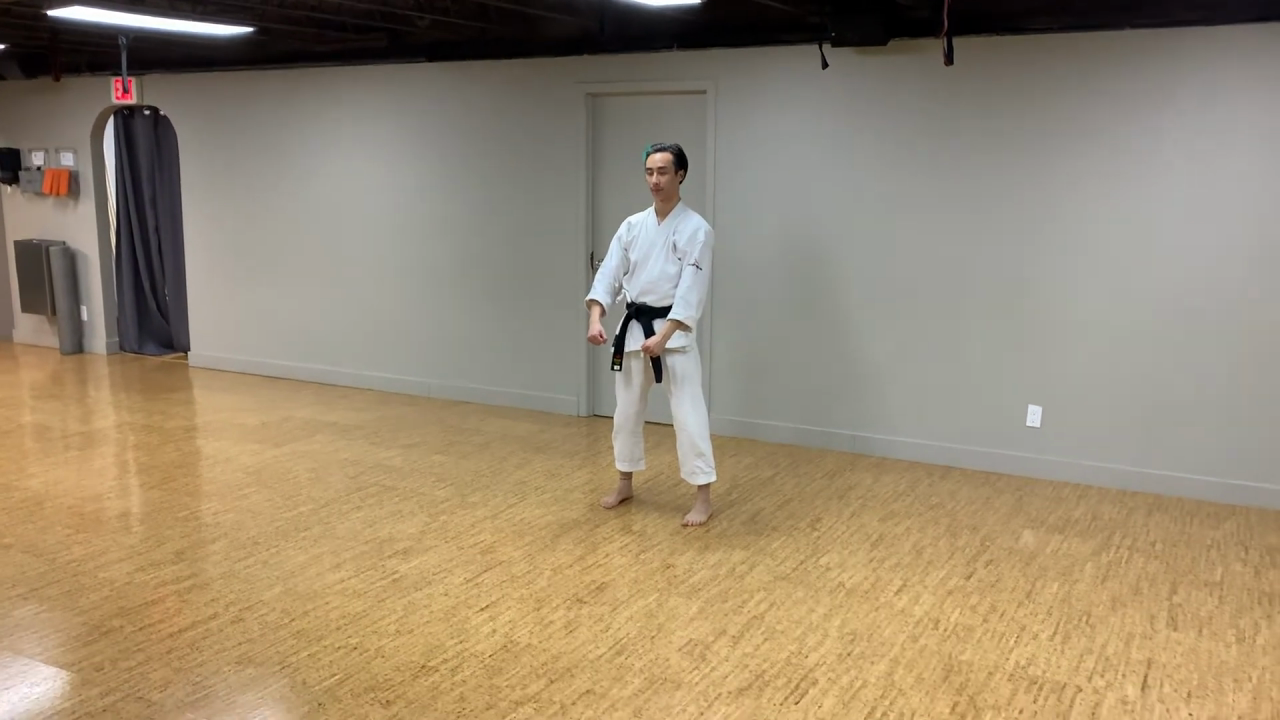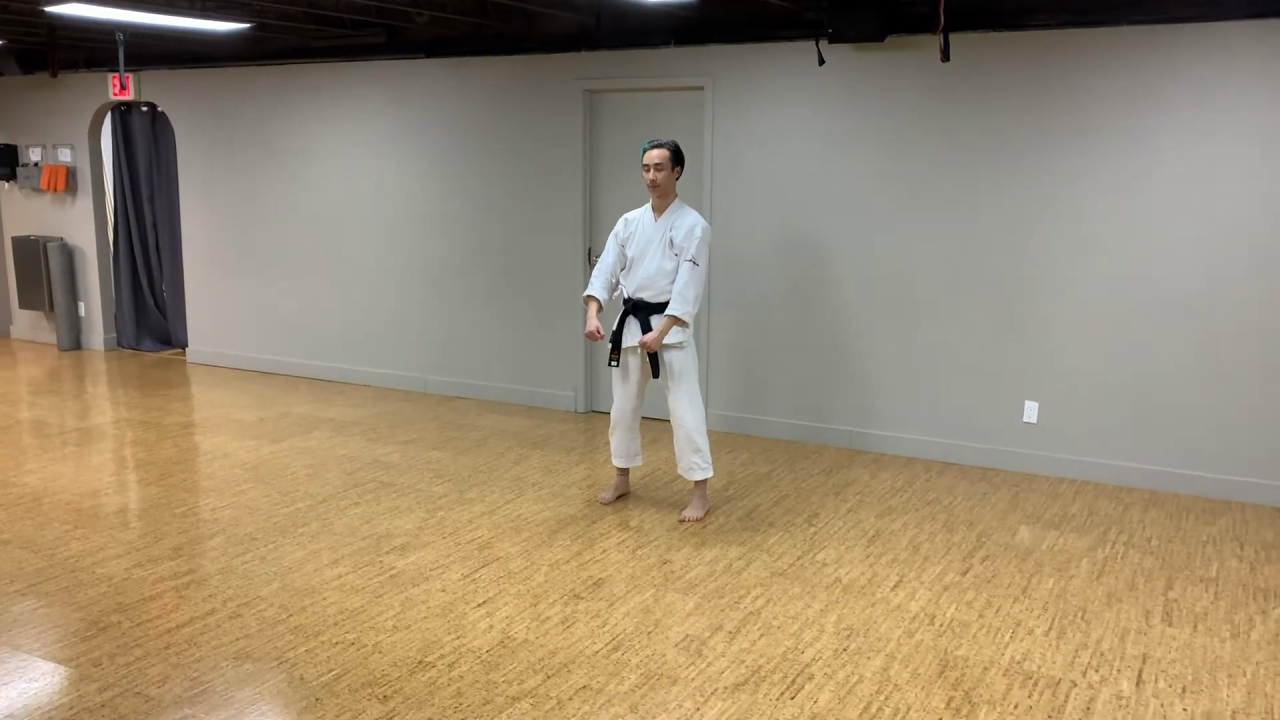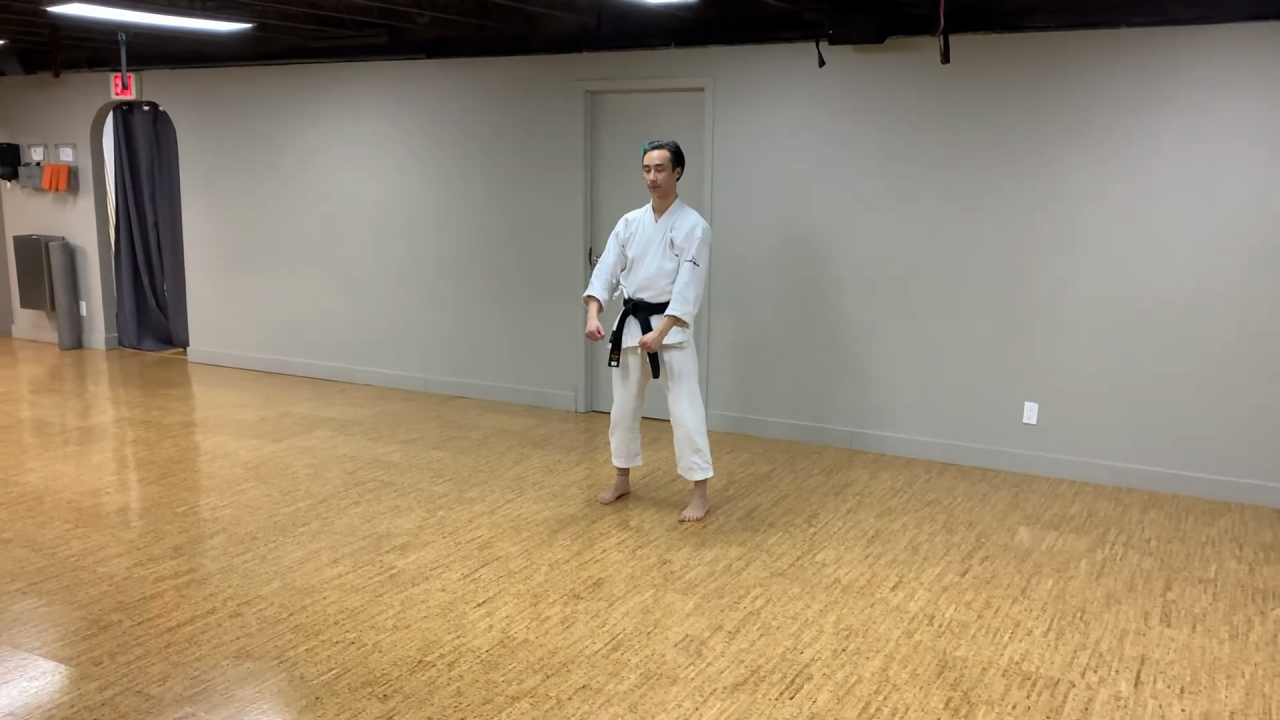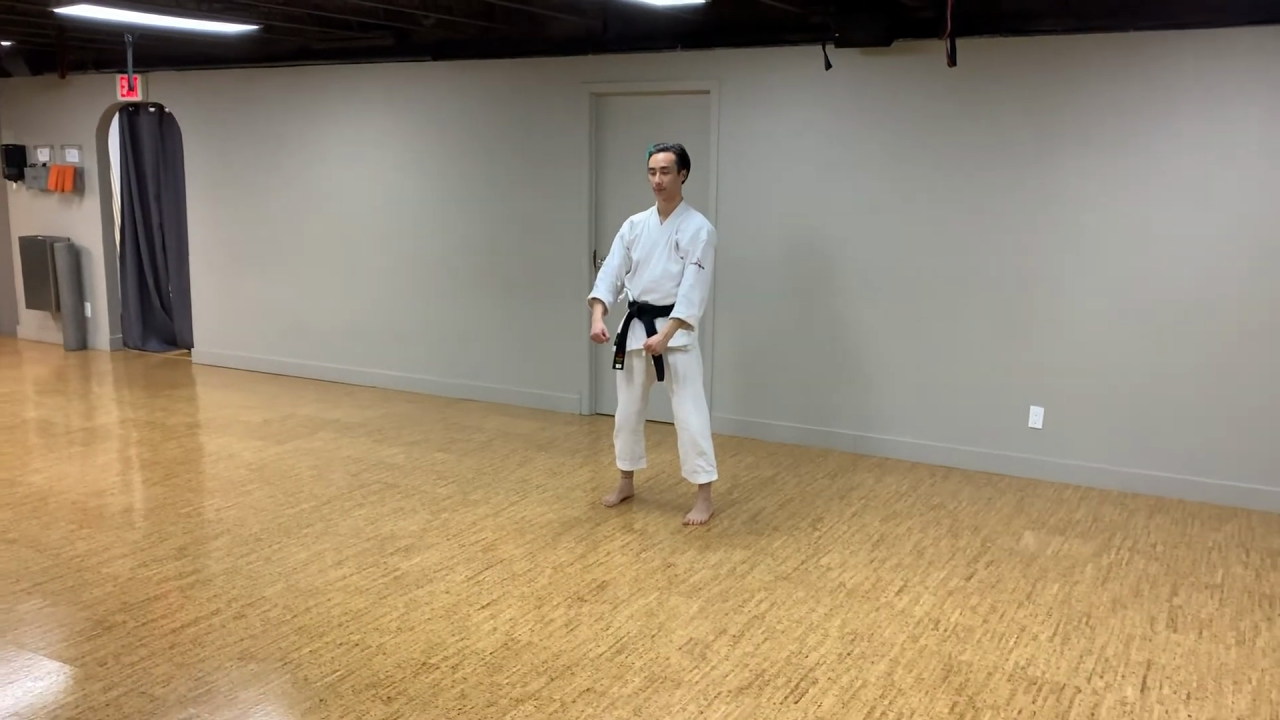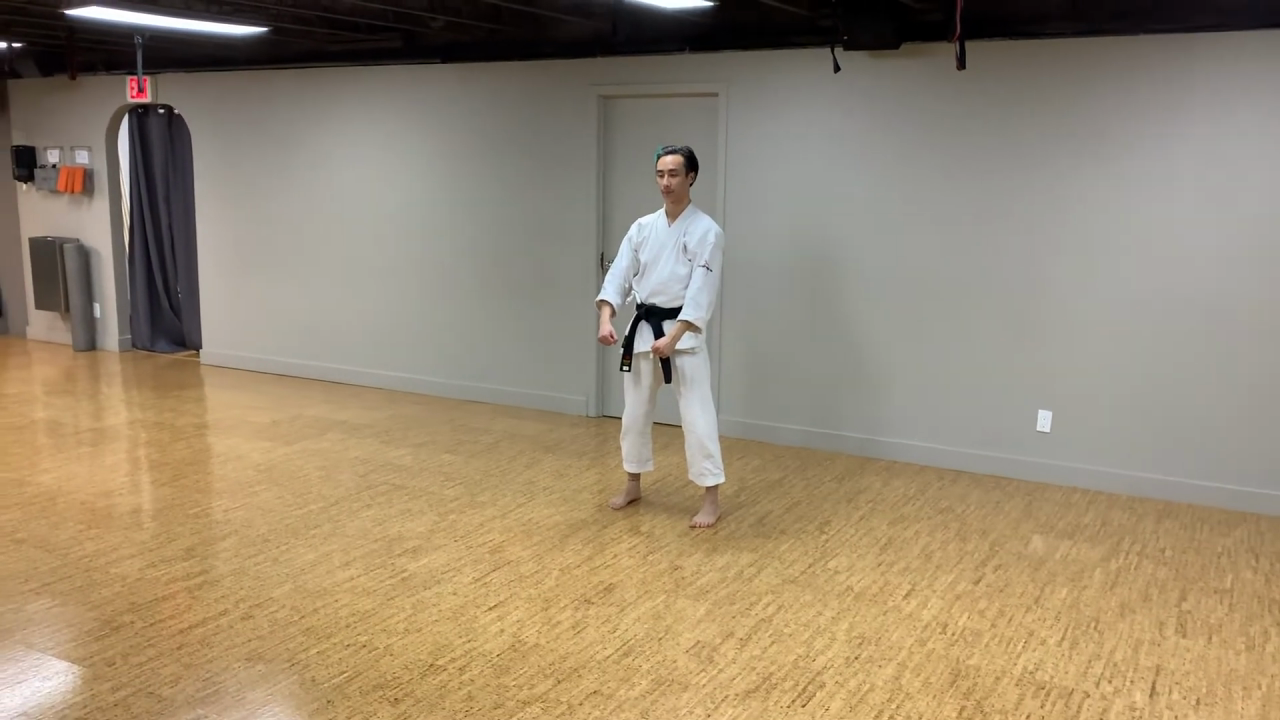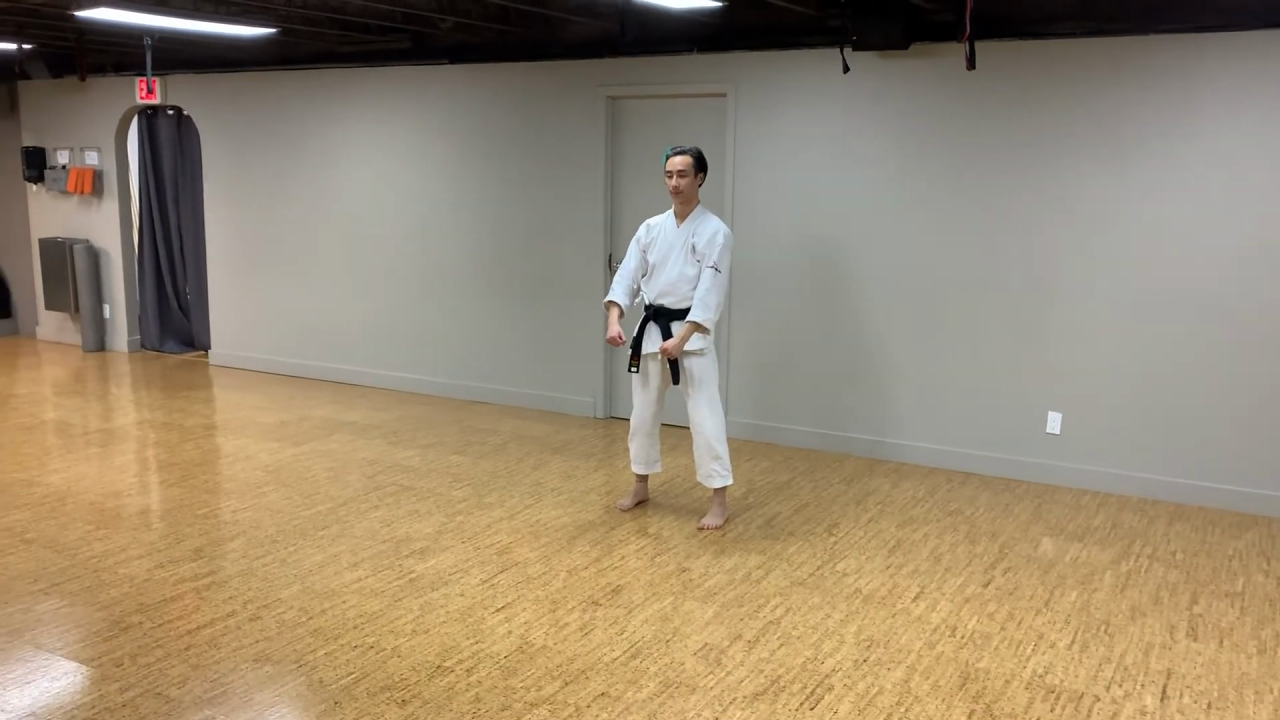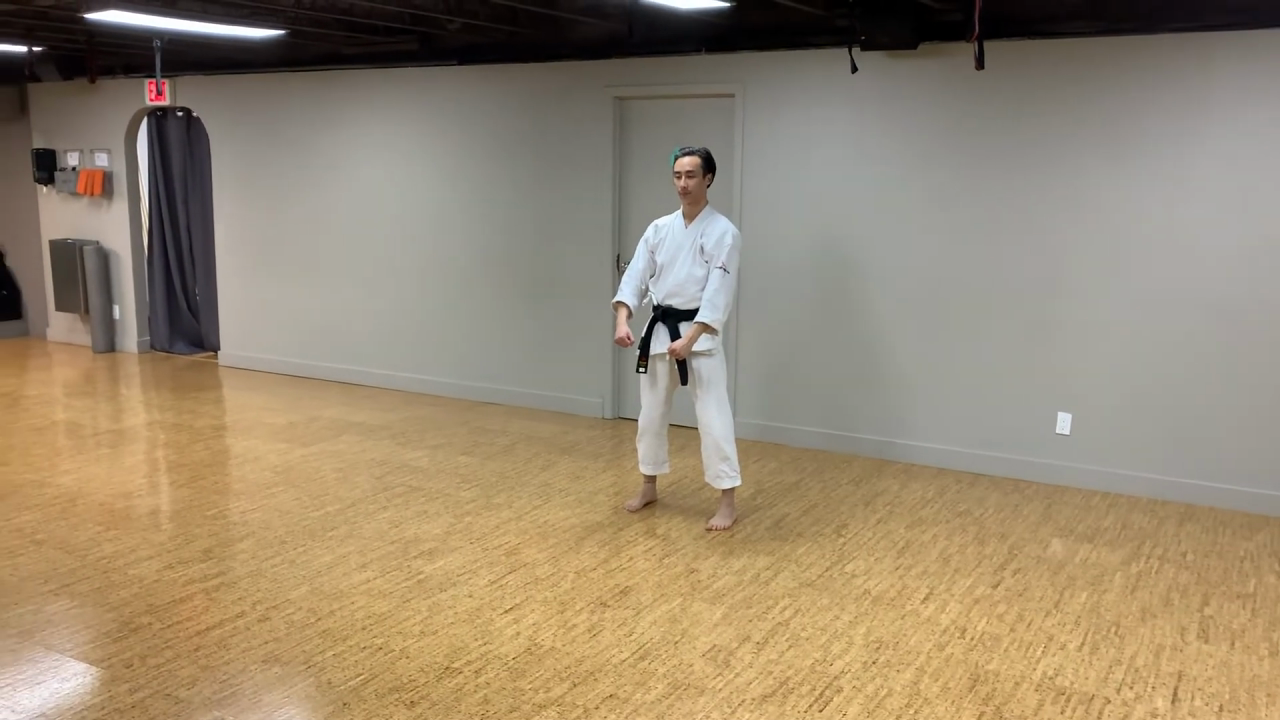
dt=0.2s
person 1, frame 1
left shoulder: (696, 229)
right shoulder: (632, 226)
left elbow: (692, 291)
right elbow: (609, 275)
left wrist: (663, 336)
right wrist: (596, 319)
left hip: (673, 330)
right hip: (632, 328)
left knee: (688, 413)
right knee: (627, 409)
left ankle: (703, 497)
right ankle: (625, 484)
person 1, frame 2
left shoulder: (692, 225)
right shoulder: (629, 222)
left elbow: (689, 287)
right elbow: (606, 271)
left wrist: (660, 332)
right wrist: (592, 315)
left hip: (670, 326)
right hip: (629, 323)
left knee: (685, 409)
right knee: (624, 405)
left ankle: (700, 492)
right ankle: (622, 479)
person 1, frame 3
left shoulder: (693, 226)
right shoulder: (629, 222)
left elbow: (689, 287)
right elbow: (606, 271)
left wrist: (660, 332)
right wrist: (593, 315)
left hip: (671, 326)
right hip: (629, 323)
left knee: (685, 409)
right knee: (624, 405)
left ankle: (700, 492)
right ankle: (622, 479)
person 1, frame 4
left shoulder: (698, 228)
right shoulder: (634, 225)
left elbow: (694, 290)
right elbow: (611, 273)
left wrist: (665, 335)
right wrist: (598, 317)
left hip: (676, 329)
right hip: (634, 326)
left knee: (689, 412)
right knee: (628, 408)
left ankle: (704, 495)
right ankle: (626, 482)
person 1, frame 5
left shoulder: (706, 231)
right shoulder: (642, 227)
left elbow: (702, 292)
right elbow: (619, 275)
left wrist: (673, 337)
right wrist: (606, 319)
left hip: (683, 331)
right hip: (641, 328)
left knee: (697, 415)
right knee: (635, 410)
left ankle: (711, 498)
right ankle: (633, 485)
person 1, frame 6
left shoulder: (715, 232)
right shoulder: (651, 228)
left elbow: (710, 293)
right elbow: (627, 276)
left wrist: (681, 339)
right wrist: (614, 320)
left hip: (691, 333)
right hip: (650, 329)
left knee: (705, 417)
right knee: (643, 412)
left ankle: (719, 500)
right ankle: (641, 486)
person 1, frame 7
left shoulder: (723, 232)
right shoulder: (659, 228)
left elbow: (718, 294)
right elbow: (635, 277)
left wrist: (689, 339)
right wrist: (622, 321)
left hip: (699, 333)
right hip: (658, 330)
left knee: (713, 417)
right knee: (651, 412)
left ankle: (727, 501)
right ankle: (649, 487)
